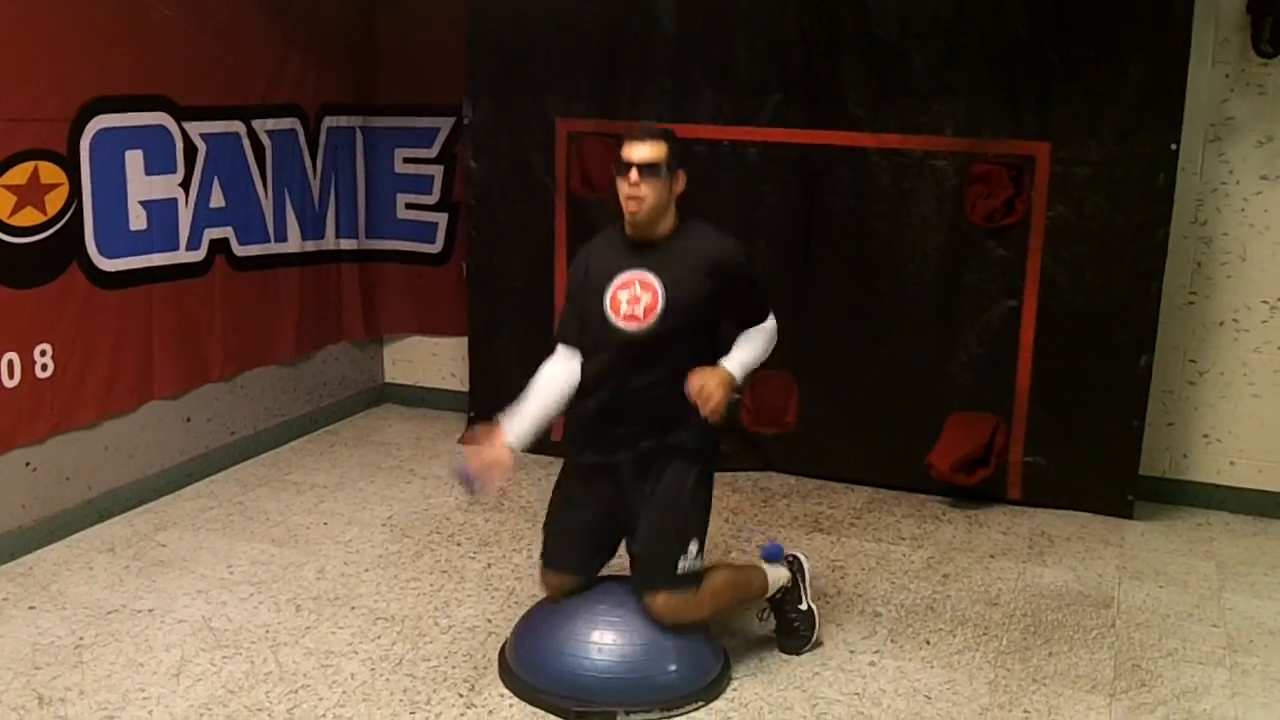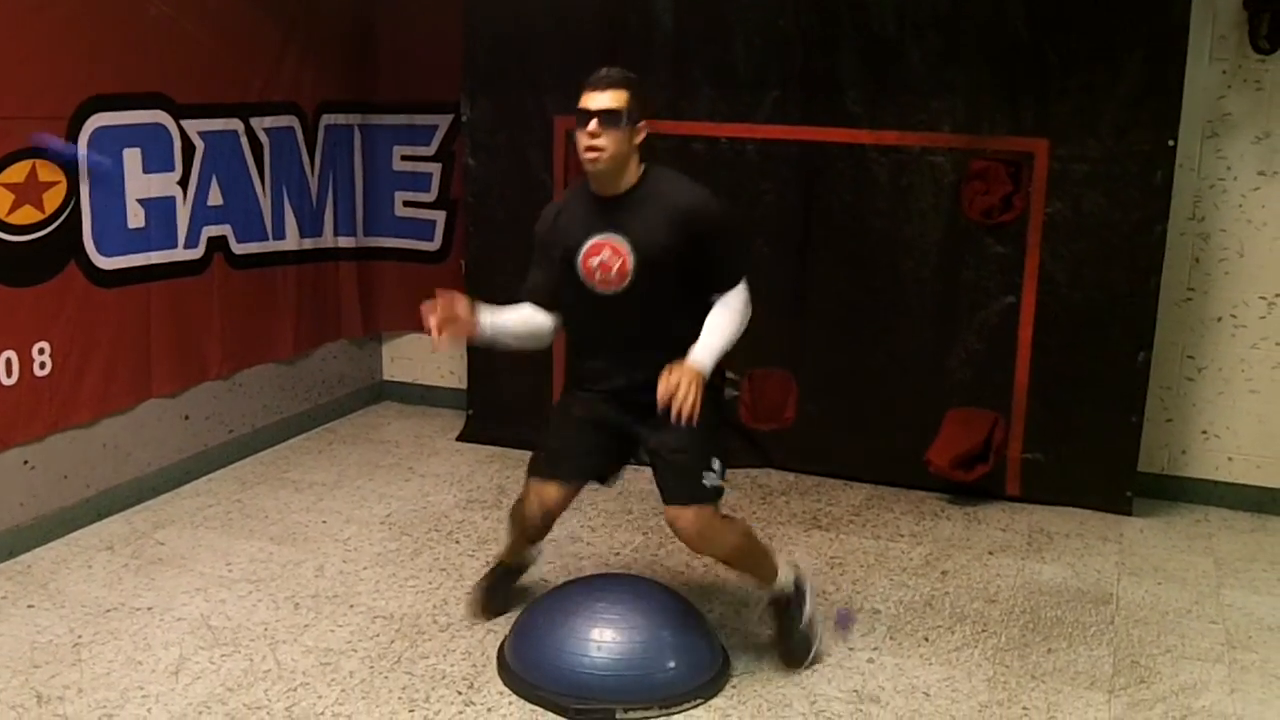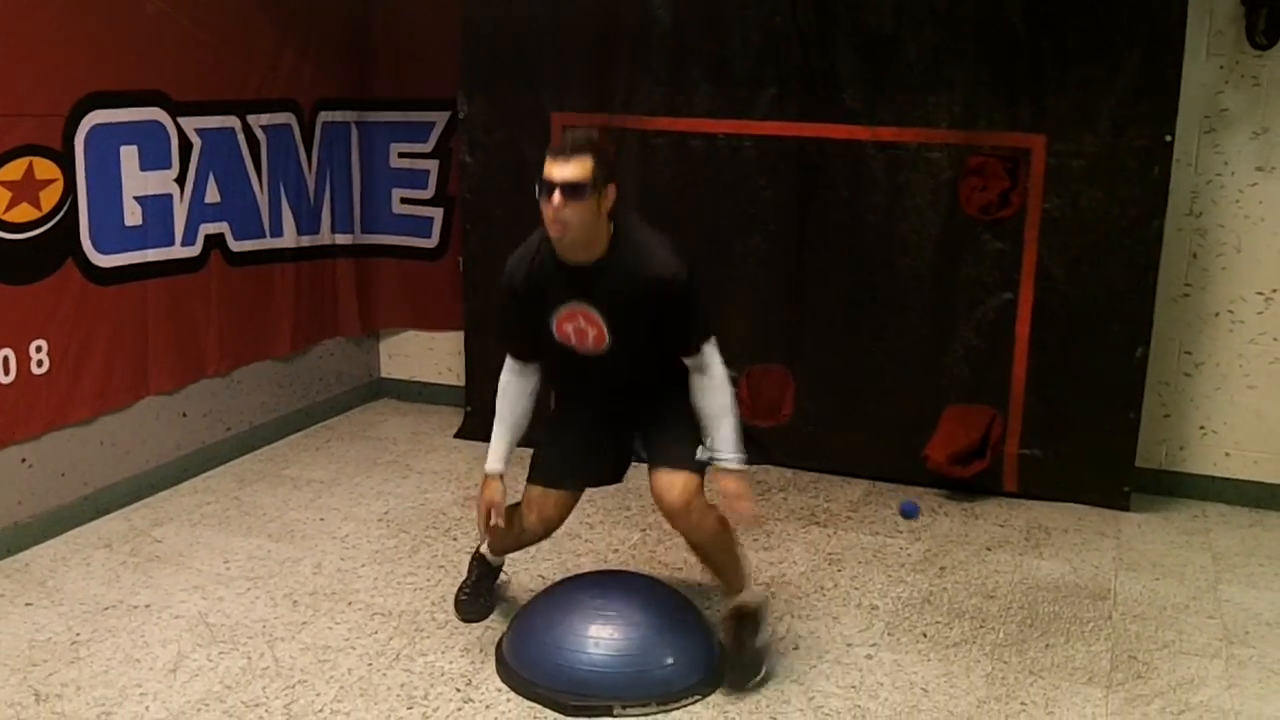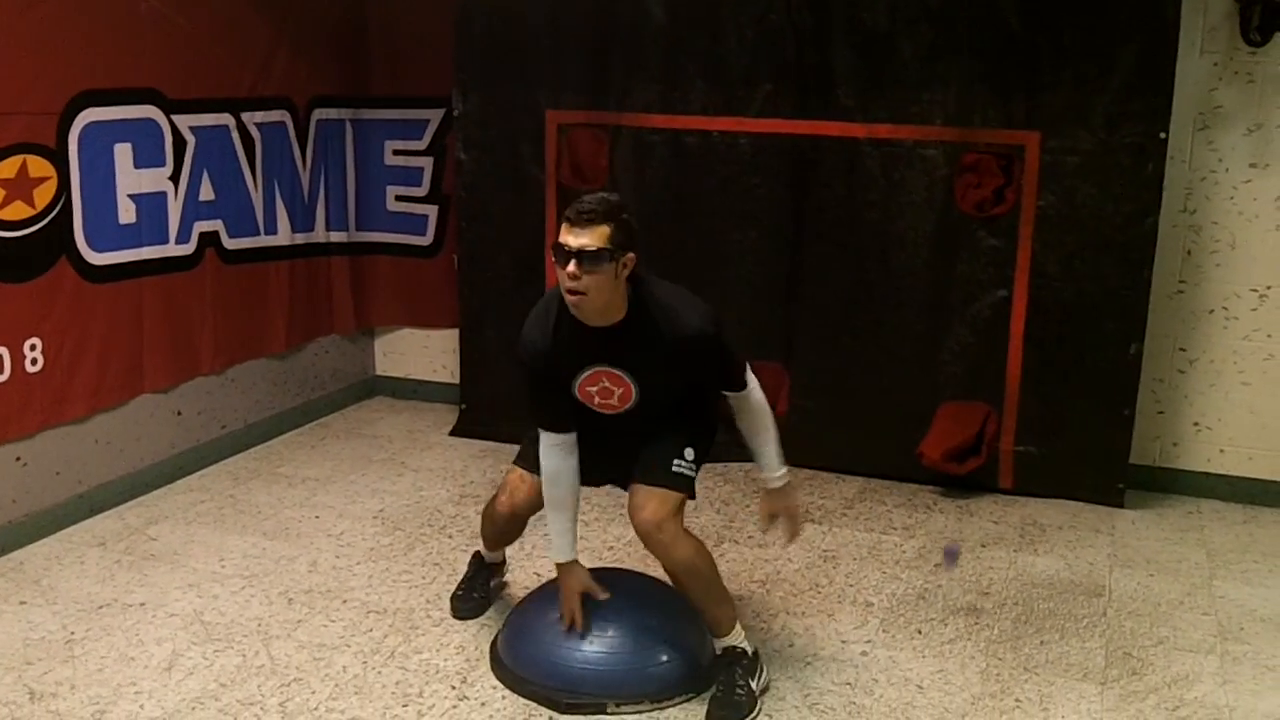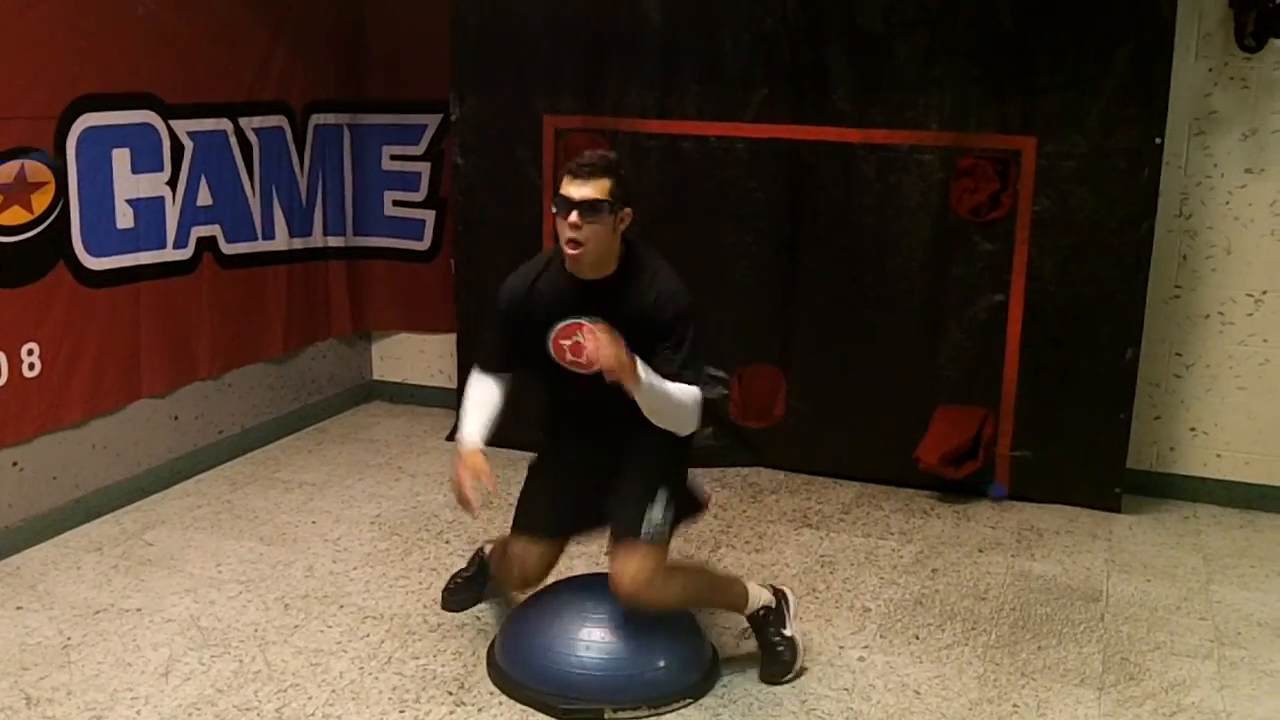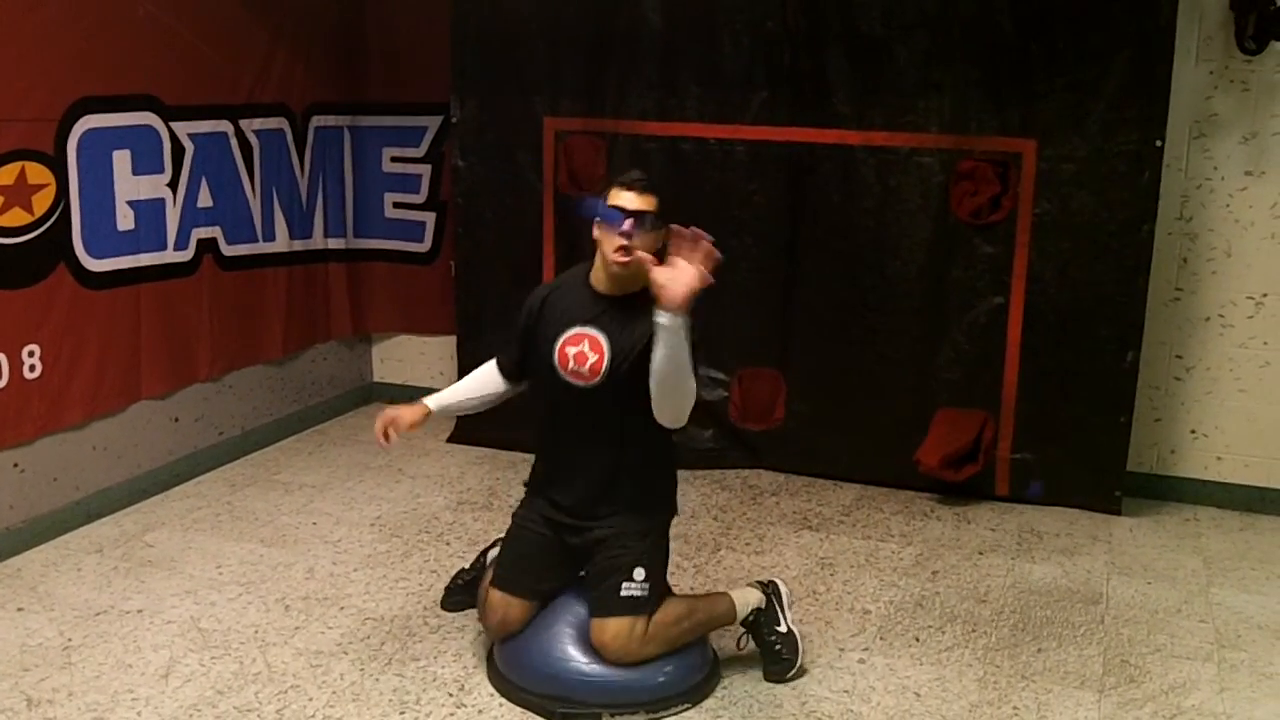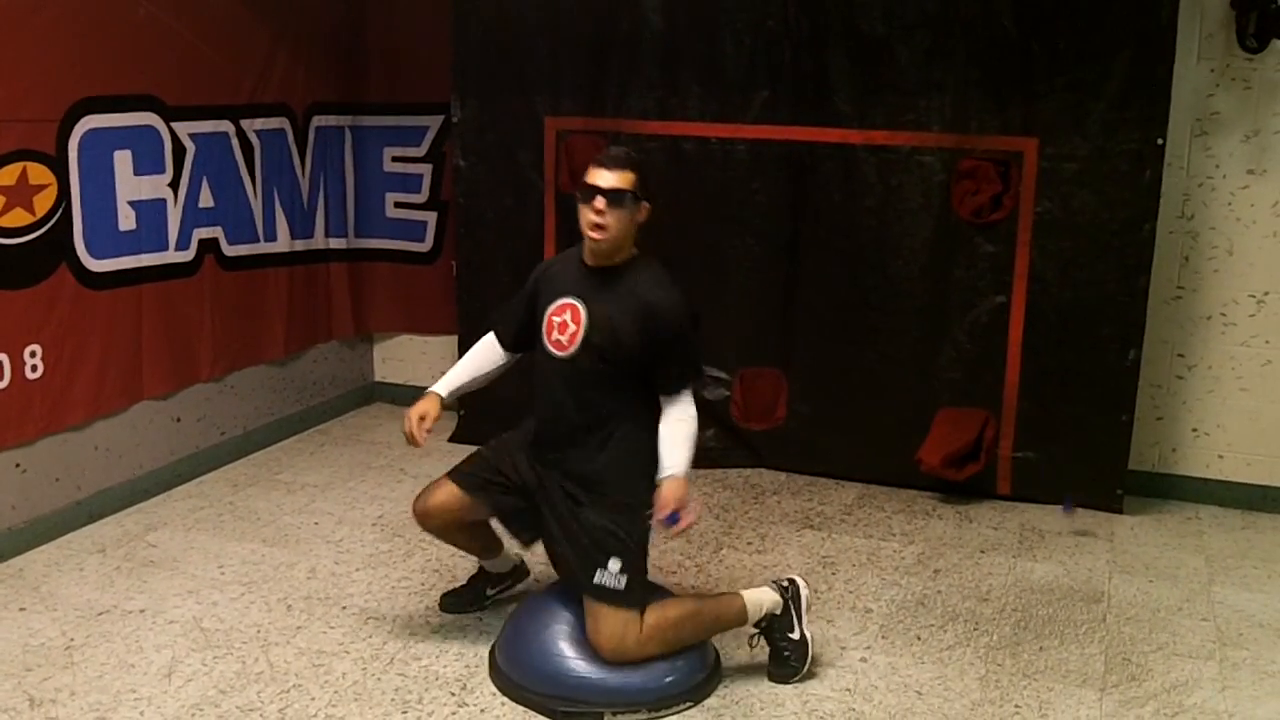
dt=0.3s
person 1, frame 1
left shoulder: (713, 254)
right shoulder: (594, 258)
left elbow: (763, 330)
right elbow: (570, 356)
left wrist: (727, 369)
right wrist: (513, 431)
left hip: (674, 451)
right hip: (594, 450)
left knee: (672, 607)
right knee: (562, 583)
left ankle: (781, 579)
person 1, frame 2
left shoulder: (685, 206)
right shoulder: (561, 218)
left elbow: (735, 297)
right elbow: (543, 317)
left wrist: (698, 364)
right wrist: (480, 323)
left hip: (670, 392)
right hip: (593, 388)
left knee: (694, 524)
right knee: (538, 504)
left ankle: (787, 590)
right ankle: (513, 561)
person 1, frame 3
left shoulder: (653, 266)
right shoulder: (526, 270)
left elbow: (702, 363)
right elbow: (522, 367)
left wrist: (728, 461)
right wrist: (494, 466)
left hip: (664, 398)
right hip: (585, 398)
left knee: (679, 499)
right knee: (536, 519)
left ankle: (746, 606)
right ankle: (488, 557)
person 1, frame 4
left shoulder: (681, 322)
right shoulder: (544, 334)
left elbow: (741, 391)
right elbow: (557, 444)
left wrist: (776, 480)
right wrist: (566, 560)
left hip: (672, 421)
right hip: (587, 421)
left knee: (653, 518)
right knee: (510, 503)
left ankle: (737, 652)
right ankle: (488, 563)
person 1, frame 5
left shoulder: (659, 293)
right shoulder: (529, 287)
left elbow: (684, 414)
right elbow: (490, 372)
left wrist: (633, 376)
right wrist: (471, 441)
left hip: (646, 442)
right hip: (570, 444)
left knee: (634, 582)
right knee: (520, 573)
left ankle: (765, 605)
right ankle: (493, 558)
person 1, frame 6
left shoulder: (658, 313)
right shoulder: (551, 300)
left elbow: (672, 414)
right elbow: (505, 377)
left wrist: (672, 314)
right wrist: (427, 407)
left hip: (630, 503)
right hip: (552, 494)
left knee: (617, 641)
right knee: (500, 622)
left ankle: (755, 603)
right ankle: (501, 558)
person 1, frame 7
left shoulder: (657, 301)
right shoulder: (551, 273)
left elbow: (677, 403)
right elbow: (502, 342)
left wrist: (674, 476)
right wrist: (438, 393)
left hip: (610, 471)
right hip: (539, 446)
left knee: (615, 641)
right knee: (435, 510)
left ankle: (773, 604)
right ankle: (502, 570)
